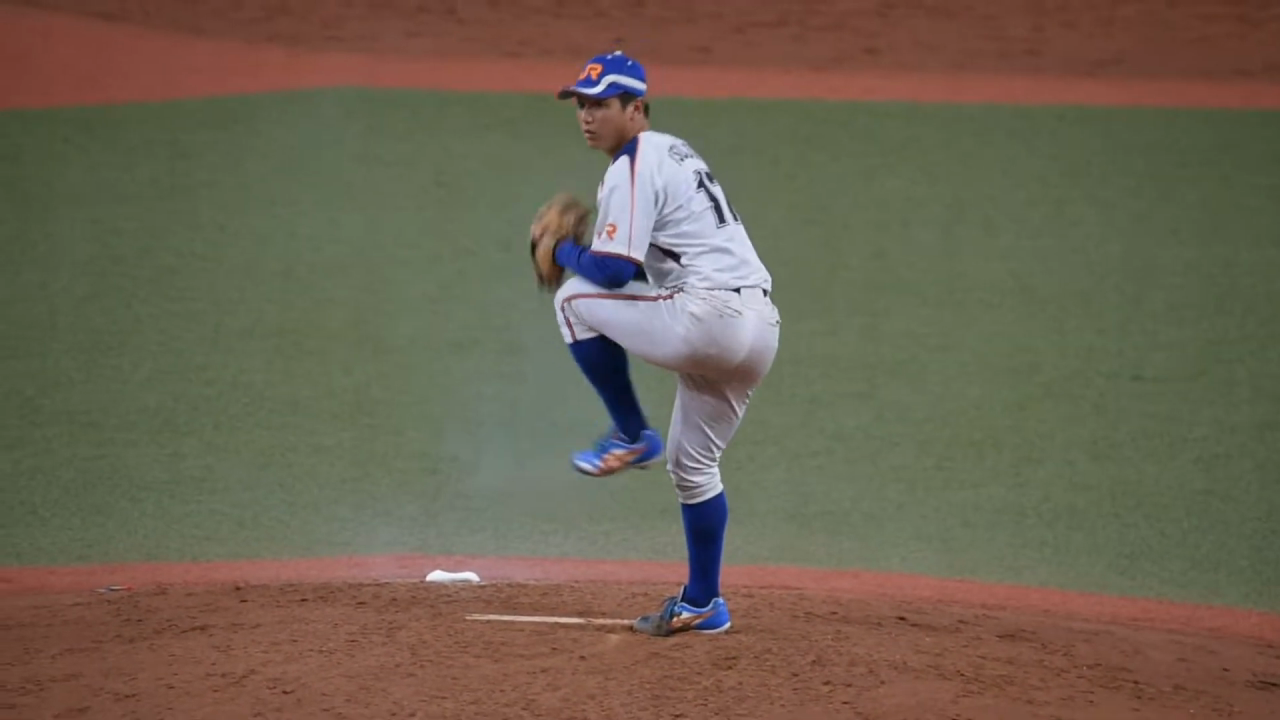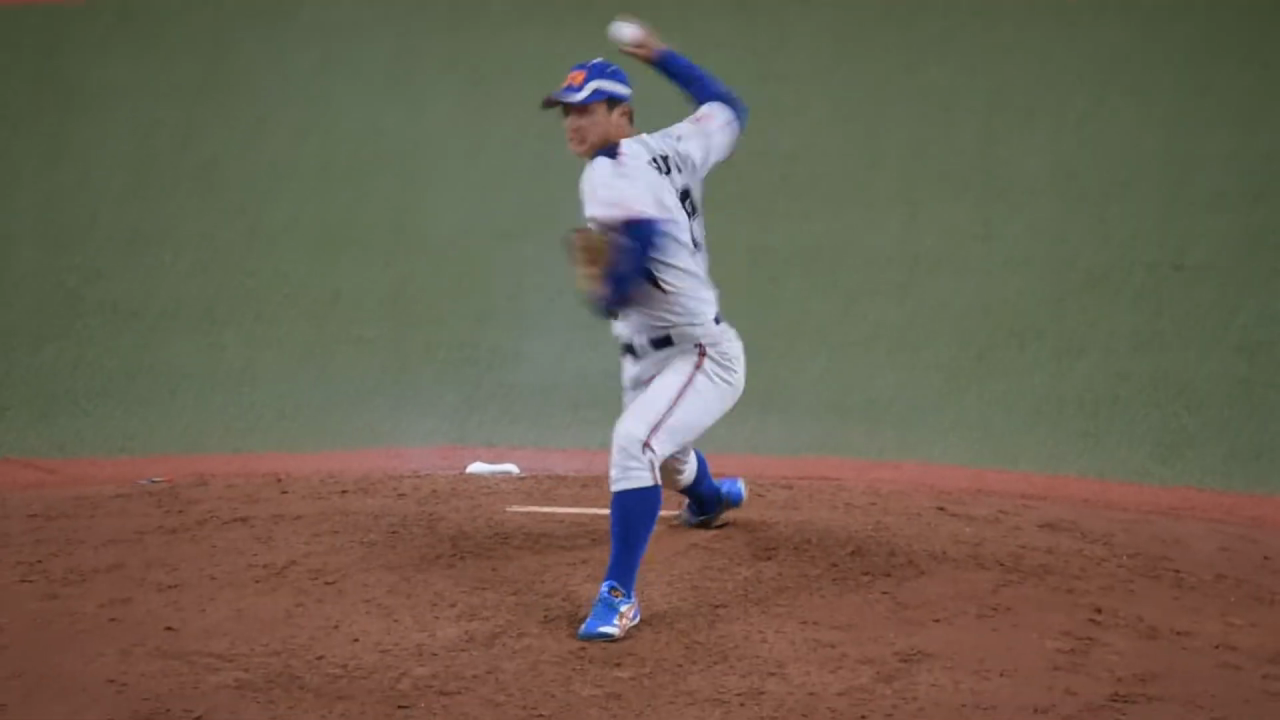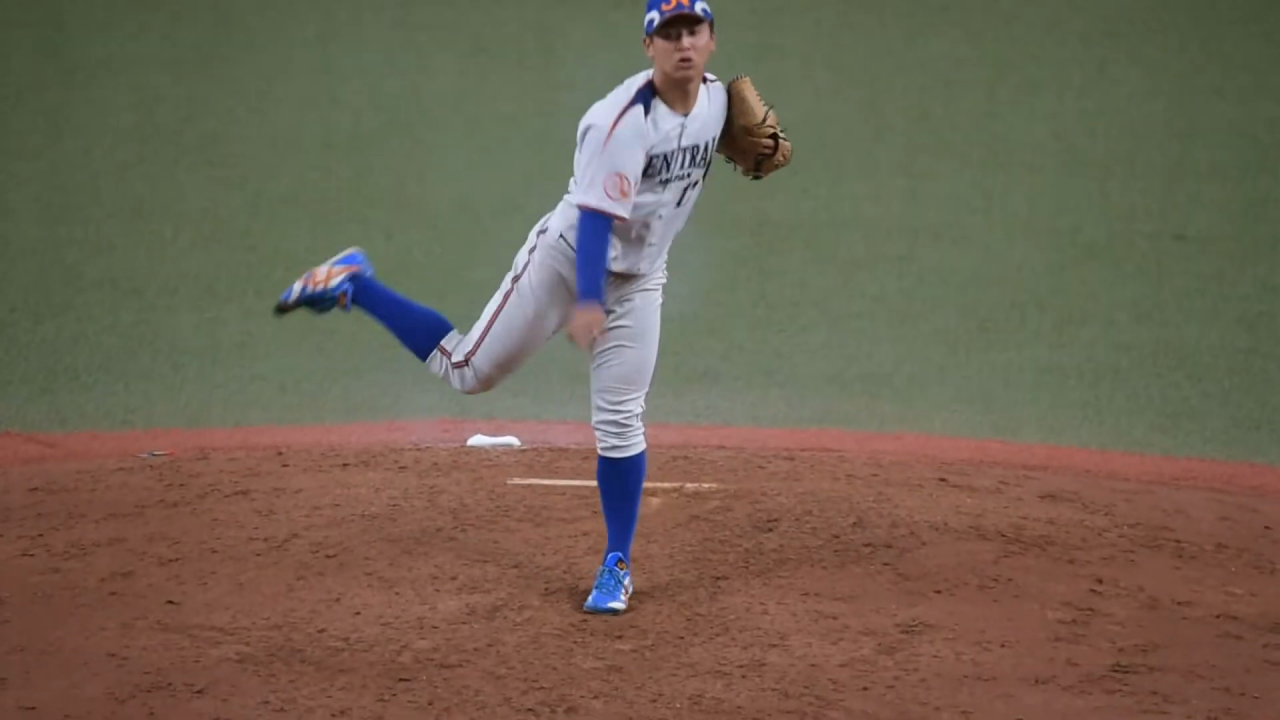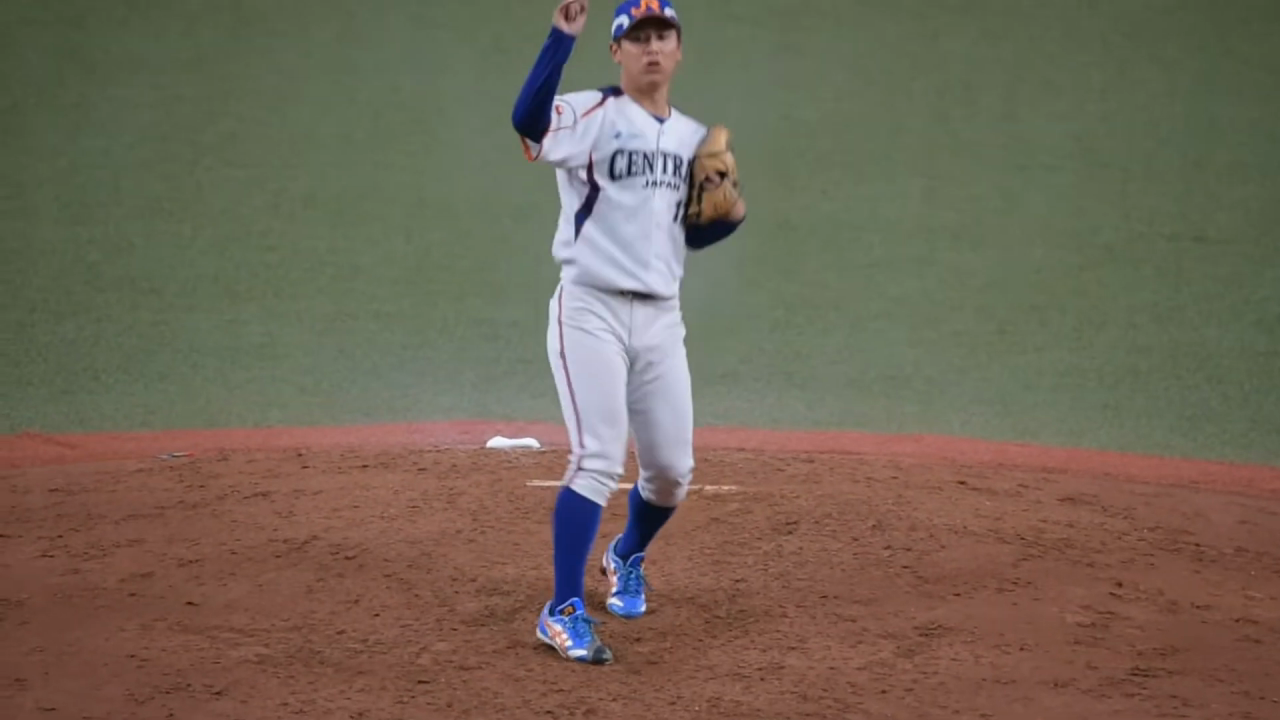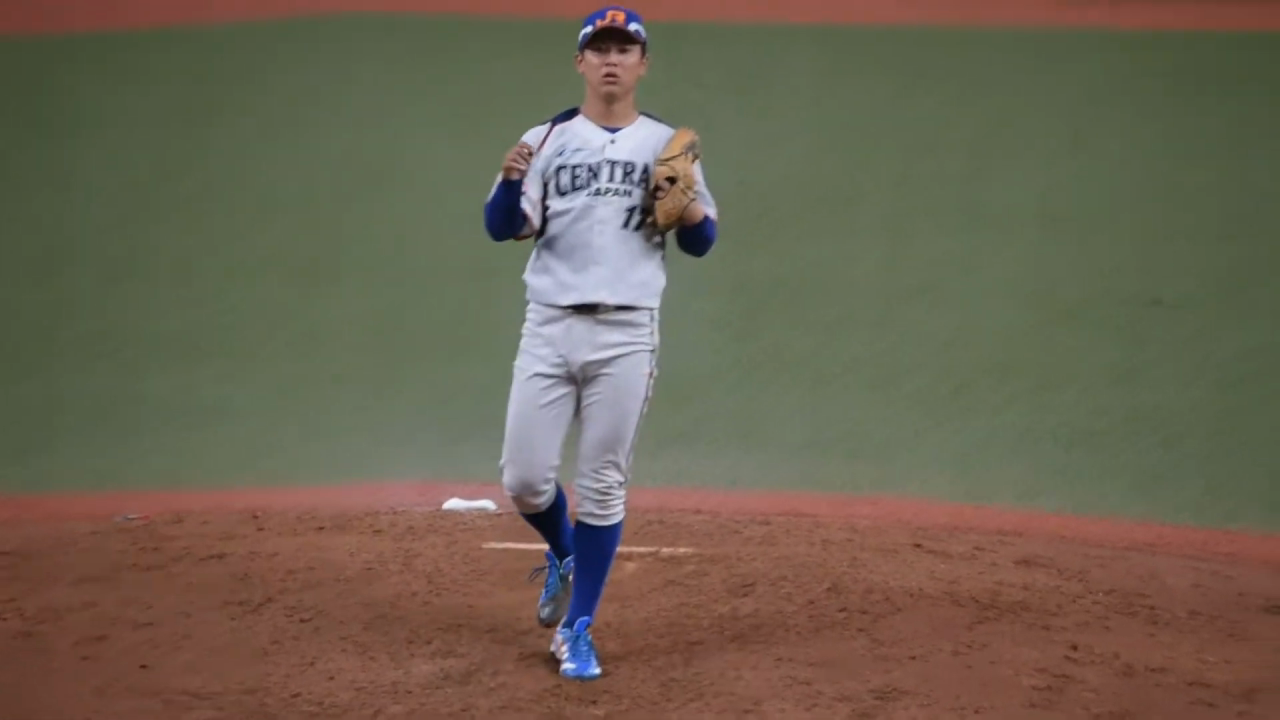
dt=0.5s
person 1, frame 1
left shoulder: (631, 166)
right shoulder: (672, 154)
left elbow: (612, 273)
left wrist: (562, 251)
right wrist: (586, 243)
left hip: (715, 315)
right hip: (757, 325)
left knee: (576, 301)
right knee: (693, 463)
left ankle: (632, 436)
right ankle: (703, 602)
person 1, frame 2
left shoulder: (612, 175)
right shoulder: (667, 150)
left elbow: (649, 236)
right elbow: (730, 113)
left wrist: (610, 293)
right wrist: (660, 56)
left hip: (699, 355)
right hip: (656, 356)
left knee: (632, 448)
right knee: (662, 440)
left ankle: (620, 594)
right ankle: (716, 495)
person 1, frame 3
left shoulder: (716, 97)
right shoulder: (619, 119)
right elbow: (594, 220)
right wrist: (586, 301)
left hip: (638, 283)
right hip: (565, 259)
left knee: (620, 422)
right knee: (464, 367)
left ankle: (616, 564)
right ankle: (352, 283)
person 1, frame 4
left shoulder: (694, 138)
right shoulder: (589, 116)
right elbow: (528, 121)
left wrist: (730, 217)
left hip: (661, 323)
right hip: (588, 315)
left knee: (673, 473)
right knee: (598, 461)
left ankle: (627, 557)
right ankle: (563, 609)
person 1, frame 5
left shoulder: (668, 144)
right shoulder: (548, 140)
left elbow: (702, 243)
right elbow: (501, 226)
left wrist: (692, 214)
right wrist: (510, 176)
left hip: (626, 334)
right hip: (549, 328)
left knee: (601, 485)
right knee: (524, 478)
left ankle: (577, 627)
right ankle: (561, 557)
